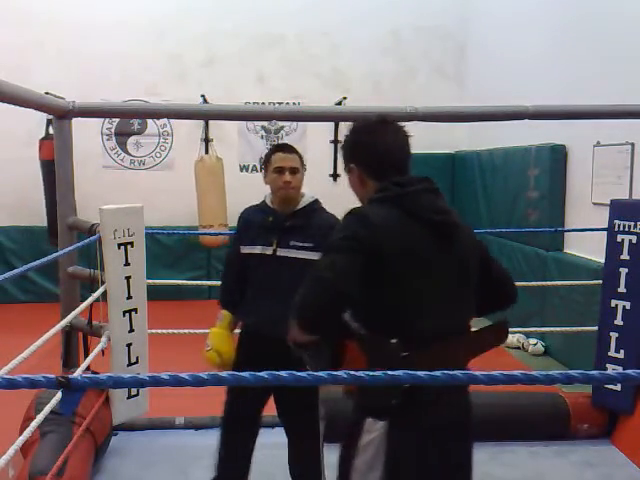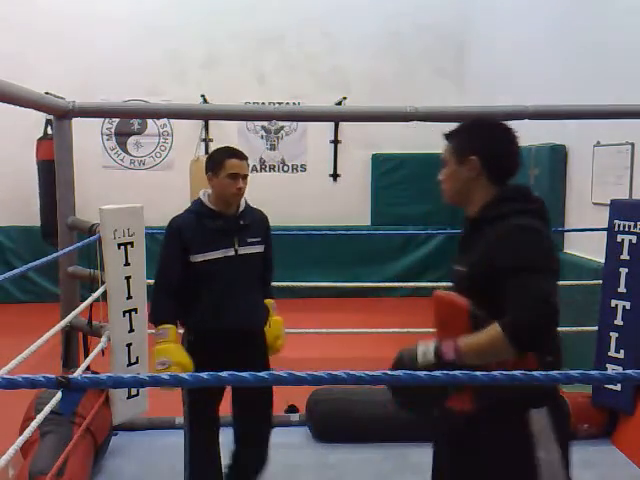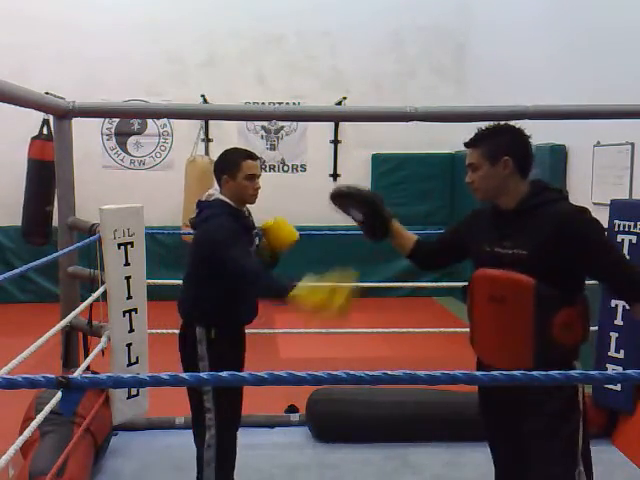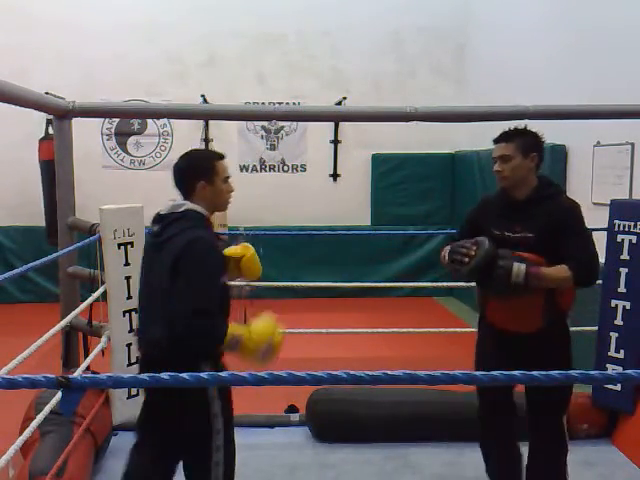
dt=0.7s
person 1, frame 1
left shoulder: (365, 224)
right shoulder: (454, 227)
left elbow: (313, 312)
right elbow: (502, 295)
left wrist: (300, 332)
left hip: (394, 414)
right hip: (451, 405)
person 1, frame 2
left shoulder: (519, 235)
right shoulder: (480, 228)
left elbow: (530, 325)
left wrist: (440, 353)
left hip: (520, 418)
right hip: (469, 409)
person 1, frame 3
left shoulder: (566, 221)
right shoulder: (480, 221)
right elbow: (429, 256)
right wrist: (383, 222)
left hip: (550, 376)
right hip: (495, 369)
person 1, frame 4
left shoulder: (562, 210)
right shoulder: (488, 208)
left elbow: (586, 272)
right elbow: (450, 252)
left wrist: (524, 273)
right wrist: (455, 255)
left hip: (546, 334)
right hip: (495, 329)
left knee: (546, 420)
right knee: (492, 411)
person 2, frame 1
left shoulder: (325, 225)
right shoulder: (250, 220)
right elbow: (233, 279)
right wrist: (223, 329)
right hip: (253, 341)
left knee: (303, 431)
right knee: (237, 421)
person 2, frame 2
left shoulder: (257, 221)
right shoulder: (183, 226)
right elbow: (165, 289)
left wrist: (273, 317)
right wrist: (167, 340)
left hip: (251, 338)
right hip: (203, 342)
left knee: (257, 420)
right knee: (201, 424)
person 2, frame 3
left shoulder: (235, 217)
right shoulder: (218, 226)
left elbow: (253, 265)
right elbow: (253, 276)
left wrist: (269, 244)
right wrist: (306, 293)
left hip: (225, 330)
right hip: (206, 335)
left knee: (227, 415)
right knee: (214, 422)
person 2, frame 4
left shoulder: (163, 228)
right shoulder: (200, 242)
right elbow: (196, 321)
left wrist: (224, 267)
right wrist: (248, 339)
left hip: (156, 359)
right hip: (191, 365)
left knee: (153, 452)
